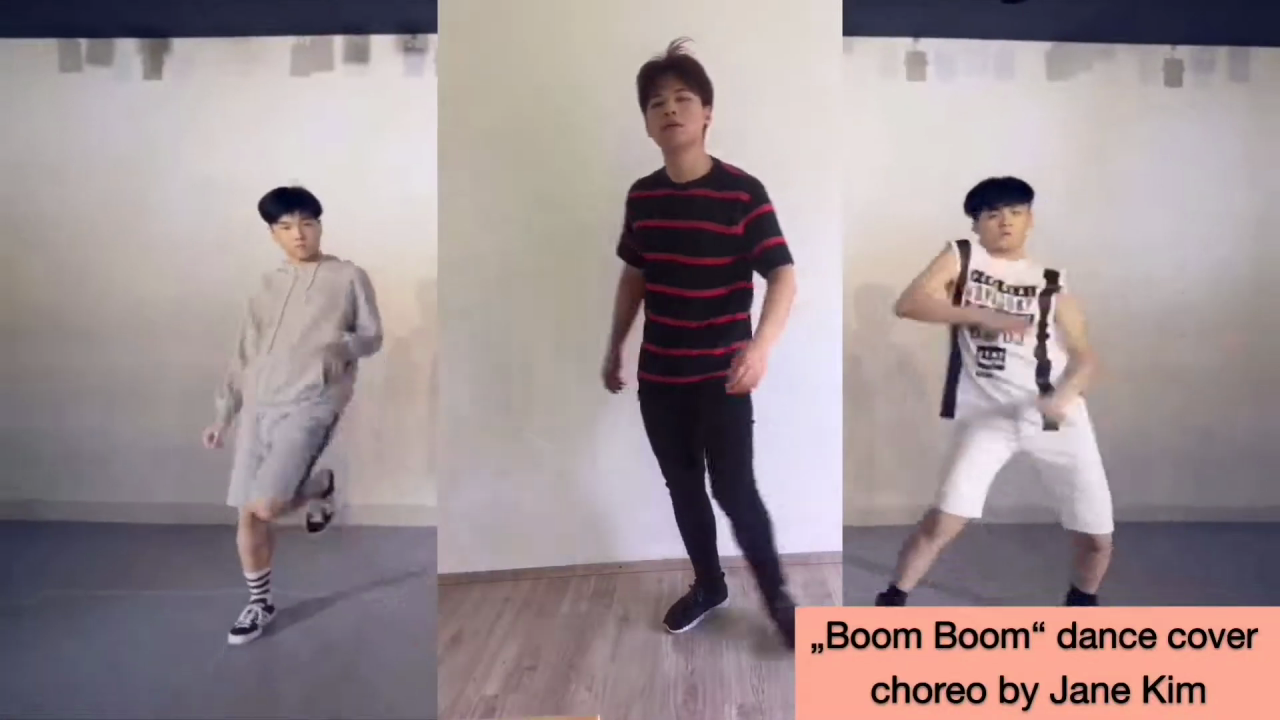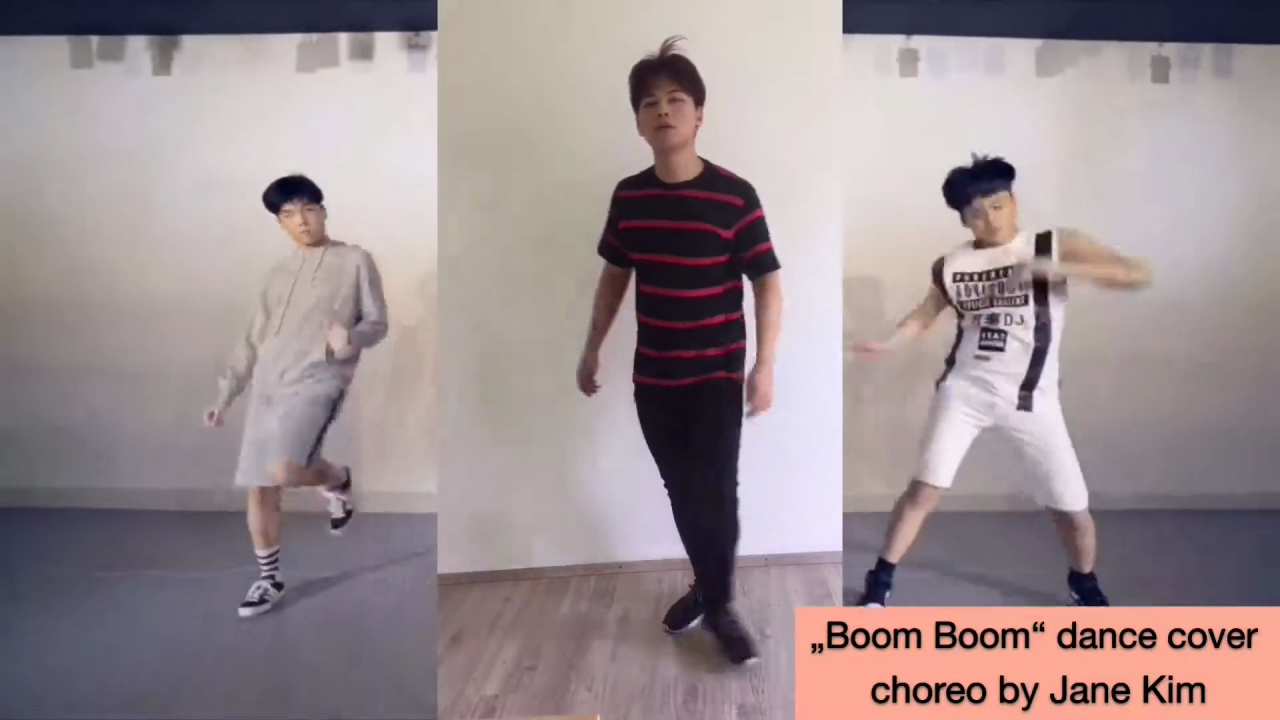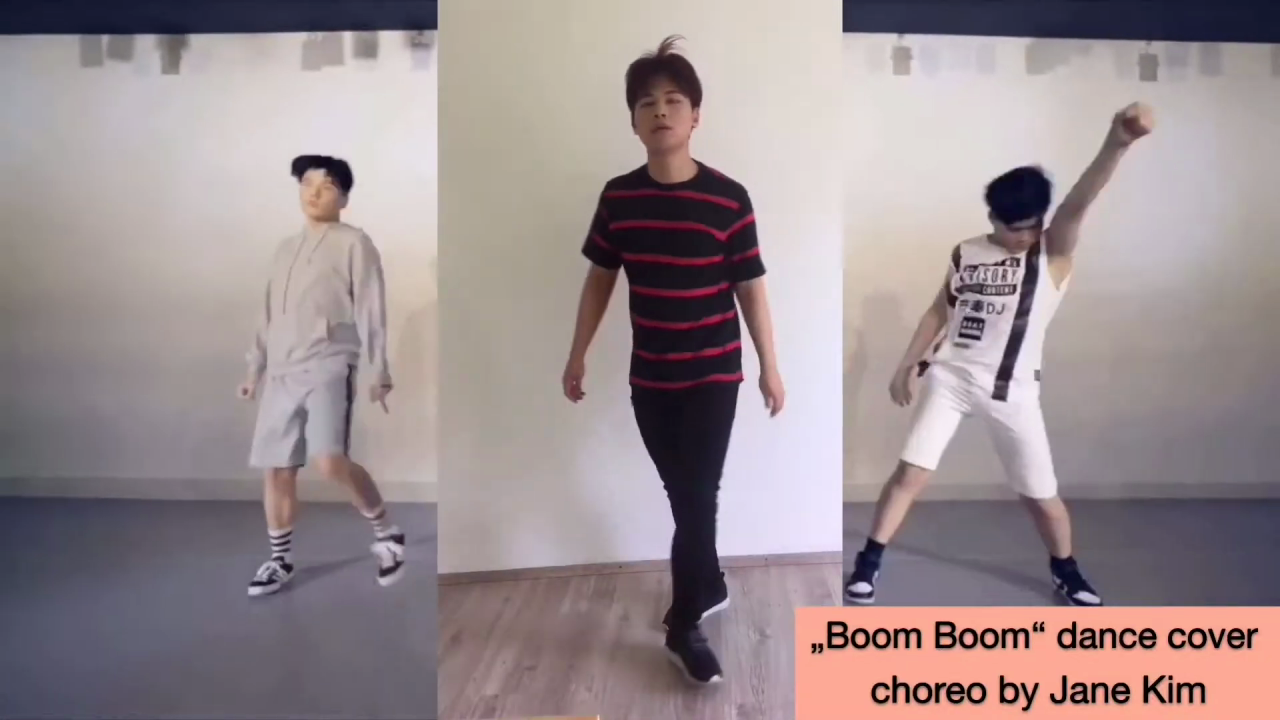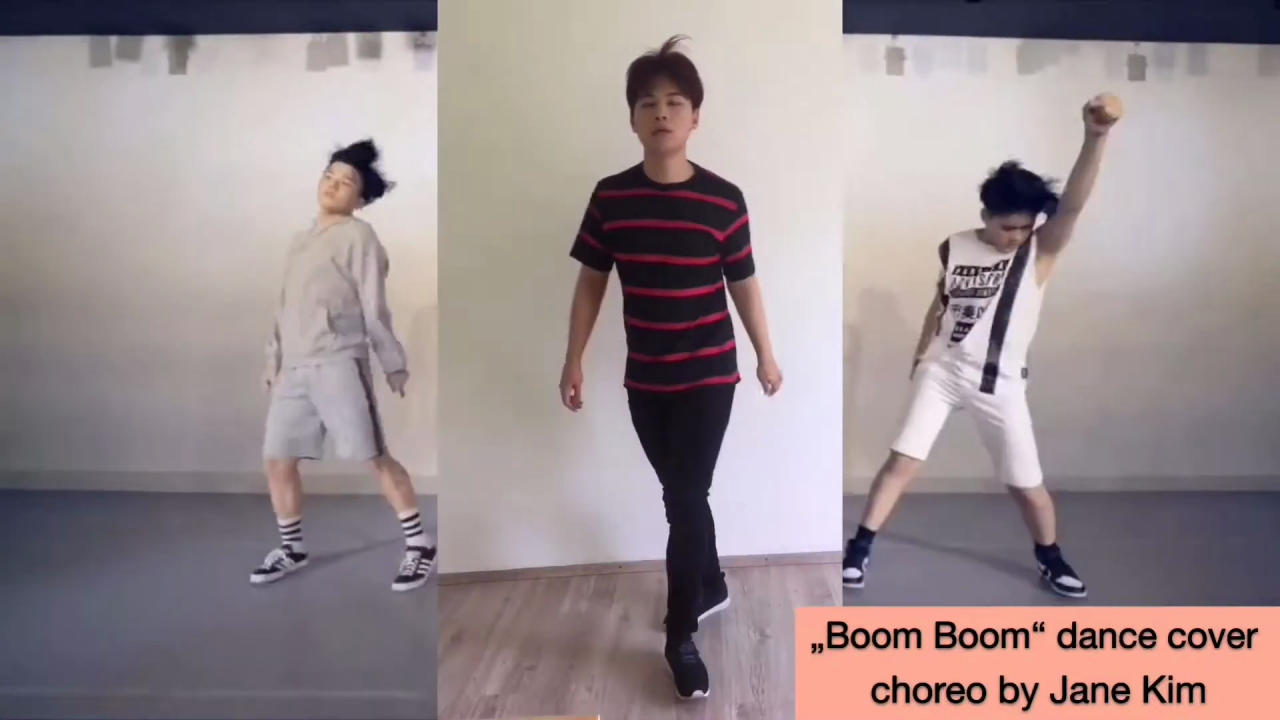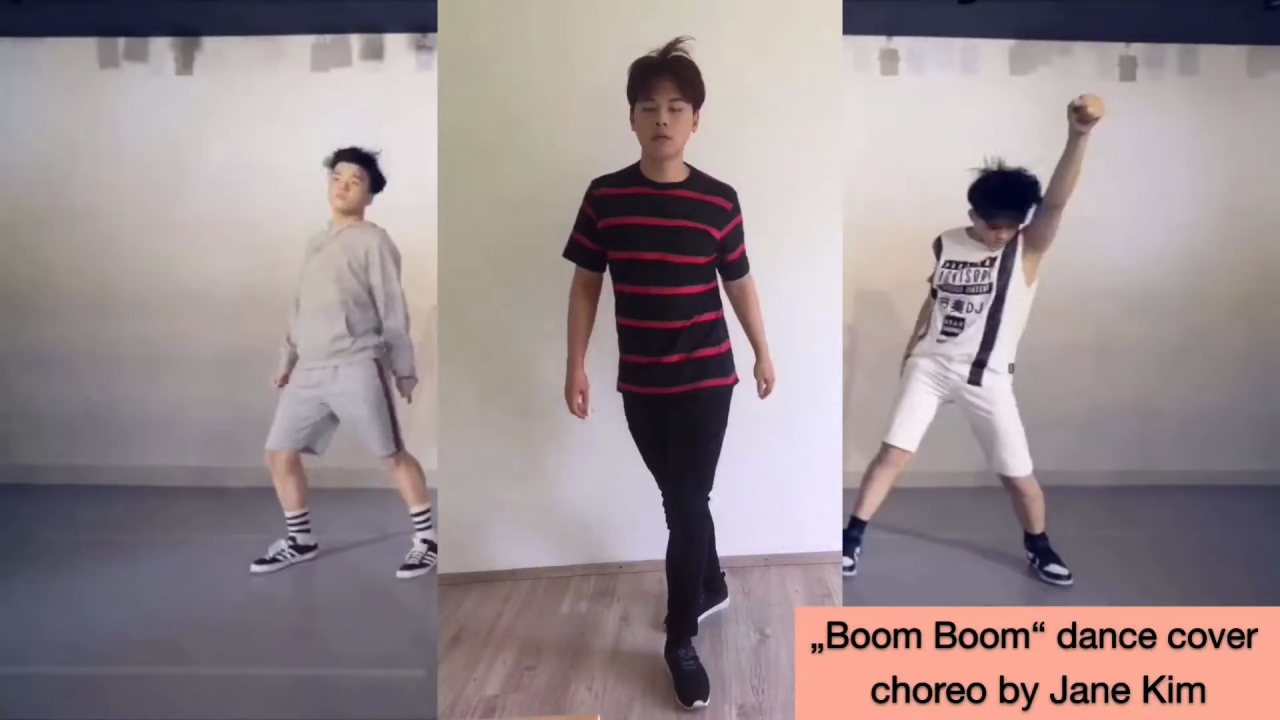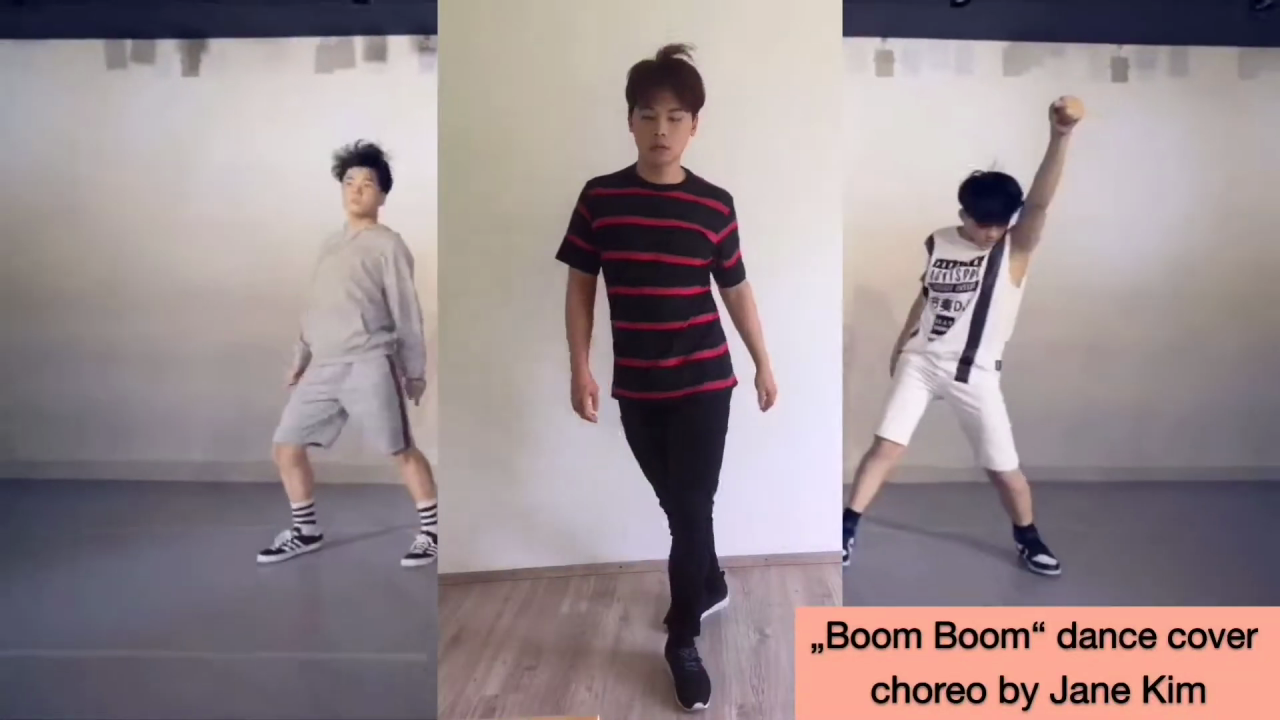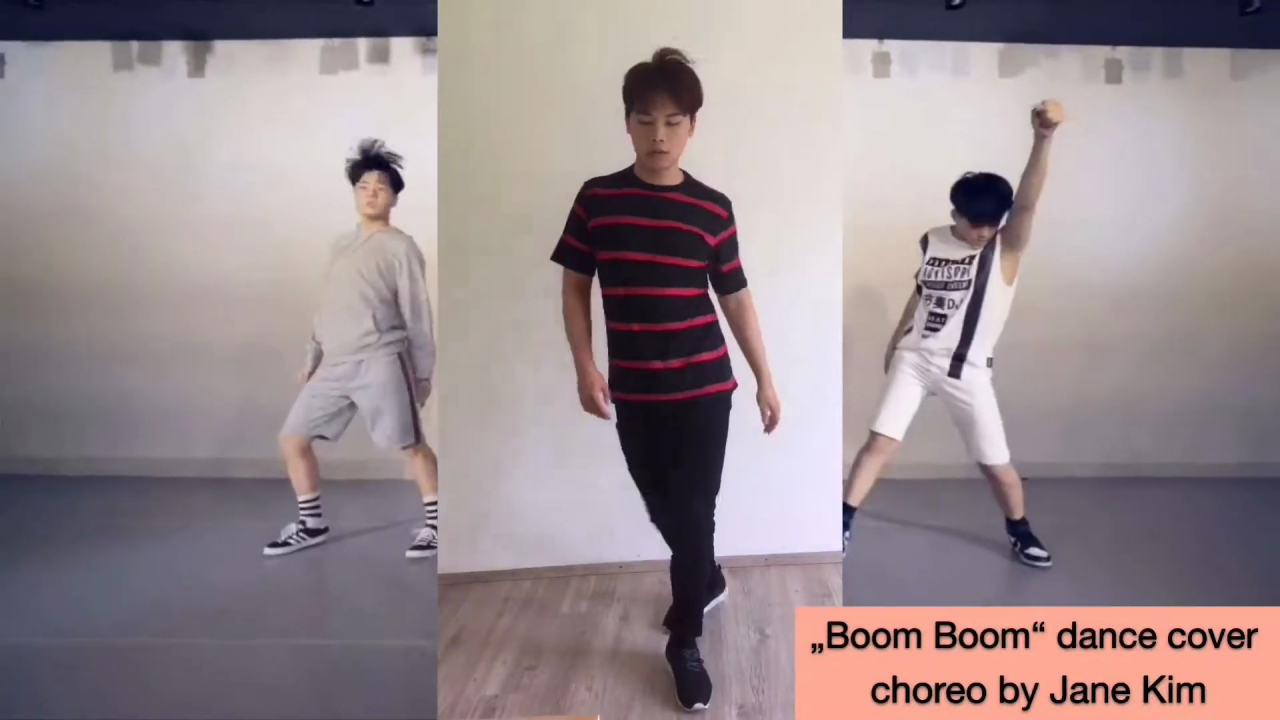
dt=0.1s
person 1, frame 1
left shoulder: (743, 193)
right shoulder: (641, 196)
left elbow: (781, 279)
left wrist: (758, 349)
right wrist: (614, 347)
left hip: (720, 373)
right hip: (657, 373)
left knee: (733, 488)
right knee: (682, 487)
left ankle: (774, 591)
right ankle: (708, 583)
person 1, frame 2
left shoulder: (734, 196)
right shoulder: (629, 196)
left elbow: (767, 284)
right elbow: (614, 277)
left wrist: (765, 364)
right wrist: (591, 351)
left hip: (713, 374)
right hip: (654, 374)
left knee: (712, 493)
right knee: (680, 490)
left ankle: (723, 610)
right ankle: (707, 585)
person 1, frame 3
left shoulder: (728, 197)
right shoulder: (618, 197)
left elbow: (751, 285)
right elbow: (600, 279)
left wrist: (769, 365)
right wrist: (578, 355)
left hip: (712, 374)
right hip: (650, 376)
left knee: (694, 495)
right knee: (685, 492)
left ankle: (686, 626)
right ankle: (709, 587)
person 1, frame 4
left shoulder: (723, 199)
right shoulder: (611, 196)
left elbow: (743, 283)
right elbow: (591, 281)
left wrist: (766, 356)
right wrist: (574, 360)
left hip: (708, 375)
right hip: (645, 378)
left knee: (684, 500)
right knee: (682, 497)
left ankle: (680, 636)
right ankle: (710, 586)
person 1, frame 5
left shoulder: (719, 200)
right shoulder: (605, 195)
left elbow: (739, 281)
right elbow: (584, 283)
left wrist: (762, 352)
right wrist: (575, 364)
left hip: (706, 379)
right hip: (640, 382)
left knee: (684, 505)
right knee: (682, 500)
left ankle: (680, 640)
right ankle: (712, 586)
person 1, frame 6
left shoulder: (714, 204)
right shoulder: (600, 197)
left elbow: (735, 288)
right elbow: (580, 285)
left wrist: (763, 363)
right wrist: (579, 366)
left hip: (704, 382)
right hip: (636, 387)
left knee: (689, 511)
right knee: (679, 506)
left ankle: (682, 641)
right ankle: (711, 586)
person 1, frame 7
left shoulder: (713, 209)
right shoulder: (597, 198)
left elbow: (735, 298)
right elbow: (574, 286)
left wrist: (765, 379)
right wrist: (583, 367)
left hip: (704, 389)
right hip: (632, 393)
left knee: (694, 516)
right knee: (665, 514)
left ankle: (685, 642)
right ankle: (707, 582)
person 2, frame 1
left shoulder: (1053, 283)
right shoulder: (961, 257)
left elbow: (1083, 355)
right elbow: (907, 305)
left wrist: (1067, 394)
right wrist: (983, 315)
left hip: (1056, 418)
right hip: (985, 415)
left knee: (1097, 533)
right knee: (947, 520)
left ankle: (1083, 608)
right ankle: (891, 604)
person 2, frame 2
left shoulder: (1056, 246)
right shoulder: (951, 265)
left elbow: (1138, 274)
right elbow: (922, 316)
left wrist: (1068, 270)
right wrist: (889, 342)
left hip: (1032, 399)
right hip: (966, 392)
left knee: (1072, 507)
right knee: (925, 489)
left ankle: (1085, 588)
right ankle: (879, 583)
person 2, frame 3
left shoulder: (1053, 250)
right shoulder: (965, 254)
left elbow: (1079, 201)
right elbow: (939, 311)
left wrist: (1119, 142)
right wrist: (907, 364)
left hip: (1011, 388)
right hip: (949, 376)
left knee: (1041, 493)
right knee: (911, 472)
left ankle: (1065, 570)
right ankle: (869, 563)
person 2, frame 4
left shoulder: (1042, 250)
right shoulder: (953, 248)
left elbow: (1074, 203)
left wrist: (1096, 135)
right wrist: (922, 354)
left hip: (998, 383)
right hip: (939, 370)
left knee: (1027, 484)
right knee: (901, 462)
left ankle: (1050, 558)
right ankle: (858, 550)
person 2, frame 5
left shoulder: (1028, 249)
right shoulder: (946, 244)
left elbow: (1056, 201)
left wrist: (1078, 133)
right wrist: (911, 347)
left hip: (987, 377)
right hip: (929, 365)
left knee: (1017, 473)
right knee: (893, 453)
left ankle: (1039, 546)
right ankle: (852, 539)
person 2, frame 6
left shoulder: (1015, 249)
right shoulder: (938, 243)
left elbow: (1040, 200)
left wrist: (1060, 135)
right wrist: (900, 345)
left hip: (974, 374)
right hip: (919, 362)
left knee: (1004, 468)
right knee: (885, 447)
left ankle: (1028, 539)
right ankle: (846, 531)
person 2, frame 7
left shoulder: (1007, 249)
right shoulder: (932, 241)
left elbow: (1028, 201)
left wrist: (1043, 138)
right wrist: (896, 338)
left hip: (967, 370)
right hip: (914, 358)
left knee: (995, 462)
right knee: (880, 441)
left ankle: (1021, 532)
right ankle: (842, 523)
person 3, frame 1
left shoulder: (349, 277)
right shoulder: (268, 285)
left elbow: (373, 335)
right elbow: (247, 353)
left wrist: (345, 345)
right wrist: (224, 412)
left hip: (312, 407)
right hip: (260, 409)
left knee: (268, 504)
right knee: (249, 514)
left ankle: (319, 488)
right ankle: (260, 603)
person 3, frame 2
left shoulder: (355, 261)
right shoulder: (279, 272)
left elbow: (378, 323)
right elbow: (253, 338)
left wrist: (351, 336)
right wrist: (226, 393)
left hip: (318, 384)
right hip: (268, 390)
left knee: (281, 472)
right knee: (259, 491)
left ankle: (337, 479)
right ankle: (269, 579)
person 3, frame 3
left shoulder: (353, 243)
right shoulder: (289, 247)
left elbow: (371, 312)
left wrist: (378, 370)
right wrist: (253, 369)
left hip: (328, 368)
right hip: (281, 374)
left knee: (328, 462)
right knee: (274, 471)
left ankle: (385, 529)
right ankle: (281, 561)
person 3, frame 4
left shoulder: (359, 236)
right shoulder: (301, 240)
left elbow: (375, 306)
left wrist: (393, 365)
right wrist: (274, 360)
left hip: (339, 362)
right hip: (296, 367)
left knee: (370, 458)
right knee: (277, 462)
left ankle: (421, 544)
right ankle: (291, 549)
person 3, frame 5
left shoulder: (373, 241)
right shoulder: (316, 243)
left elbow: (392, 310)
left wrist: (404, 369)
right wrist: (287, 359)
left hip: (356, 366)
right hip: (311, 369)
left knee: (393, 454)
right knee: (279, 453)
left ankle: (428, 539)
right ankle: (300, 540)
person 3, frame 6
left shoulder: (388, 245)
right shoulder: (331, 244)
left elbow: (406, 311)
left wrist: (415, 371)
right wrist: (301, 358)
left hip: (369, 363)
right hip: (323, 368)
left knee: (401, 451)
right knee: (285, 447)
left ankle: (431, 531)
right ankle: (306, 531)
person 3, frame 7
left shoulder: (401, 248)
right shoulder: (341, 245)
left elbow: (417, 313)
left wrist: (423, 372)
right wrist: (312, 357)
left hip: (379, 362)
right hip: (335, 365)
left knee: (411, 445)
right knee: (291, 440)
left ankle: (435, 524)
right ankle: (311, 525)
